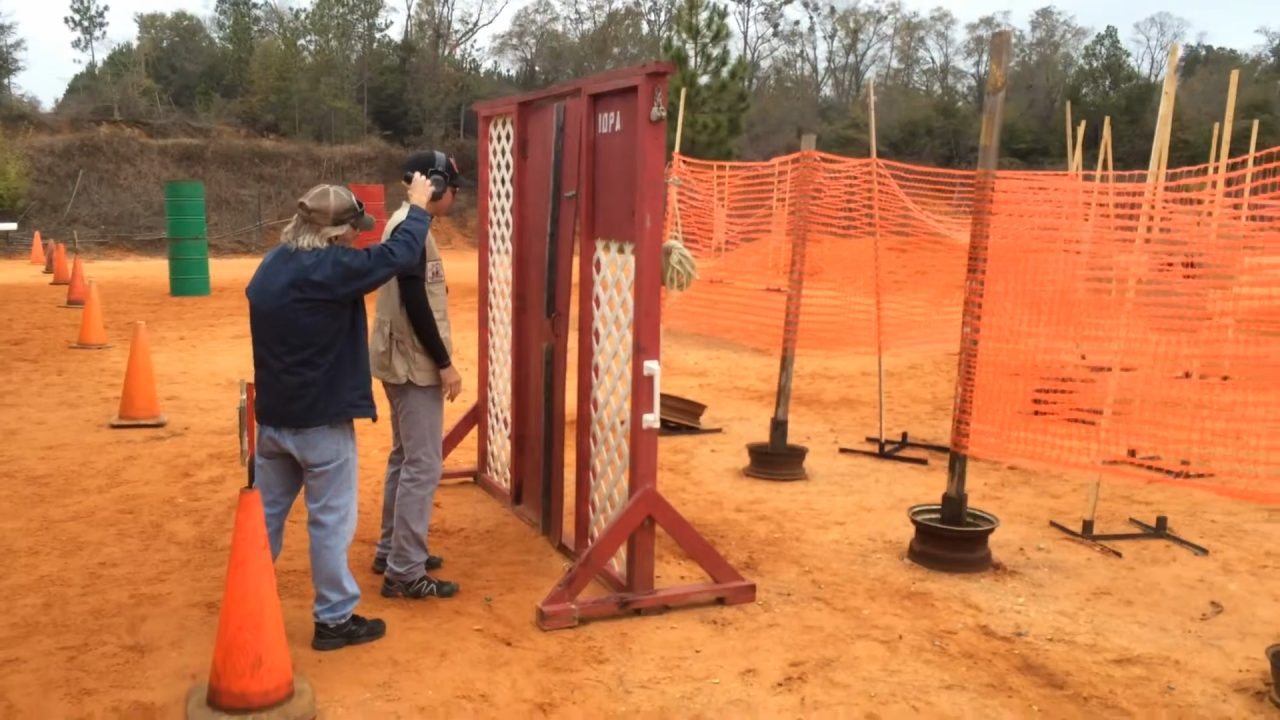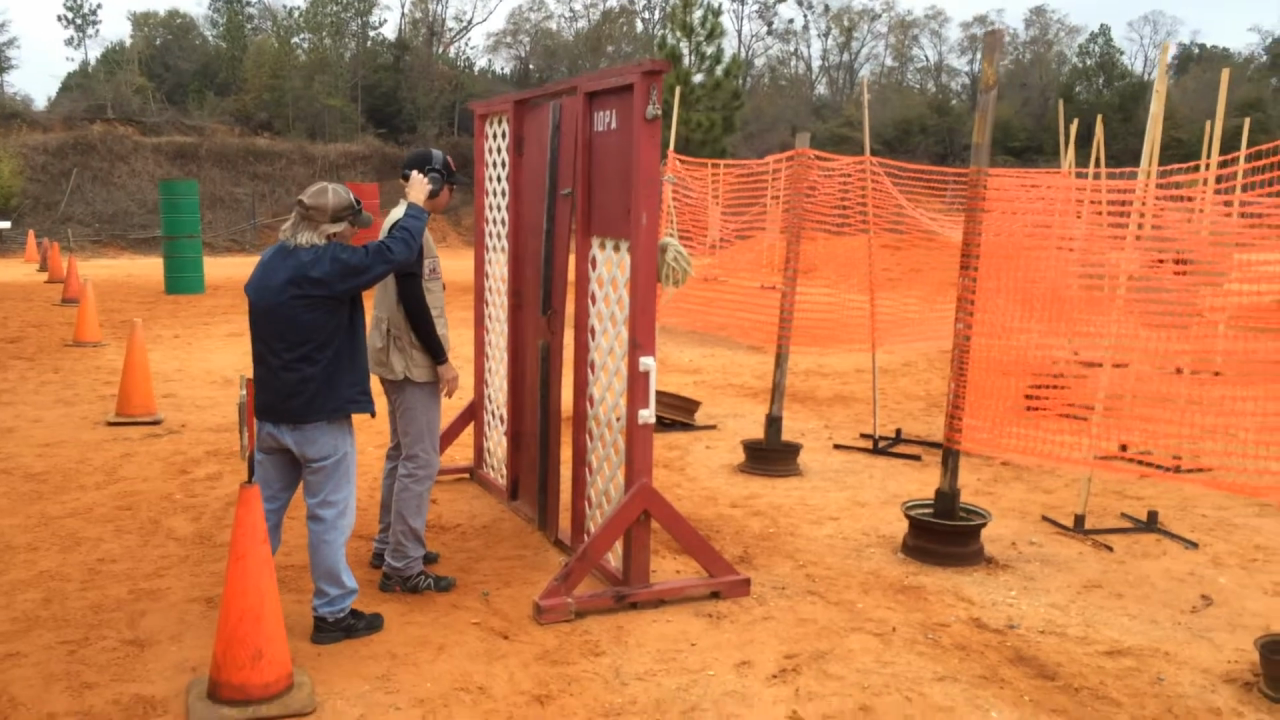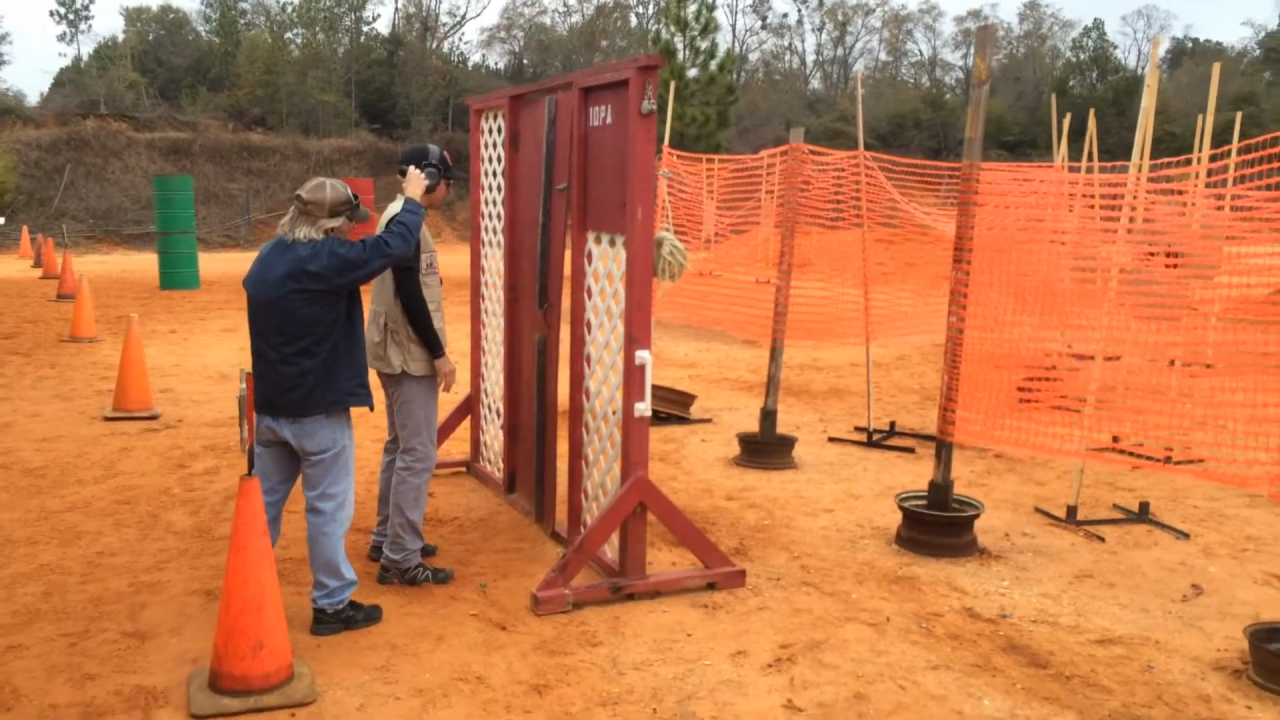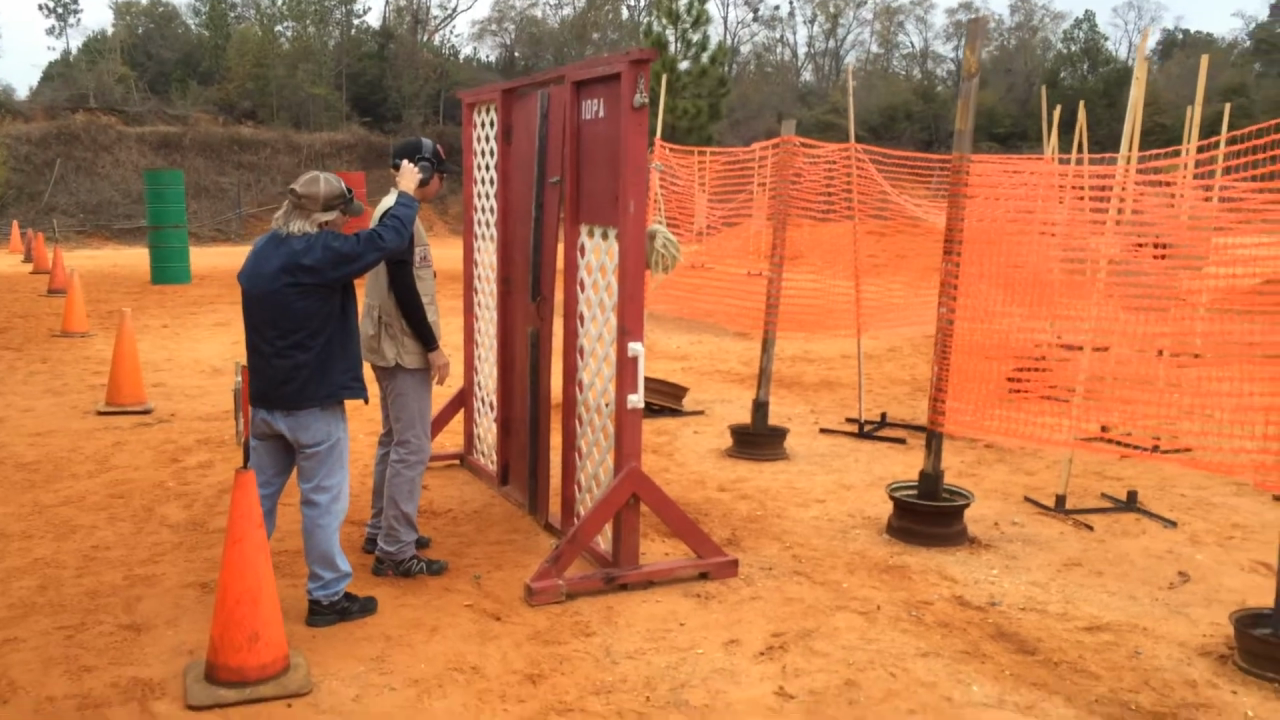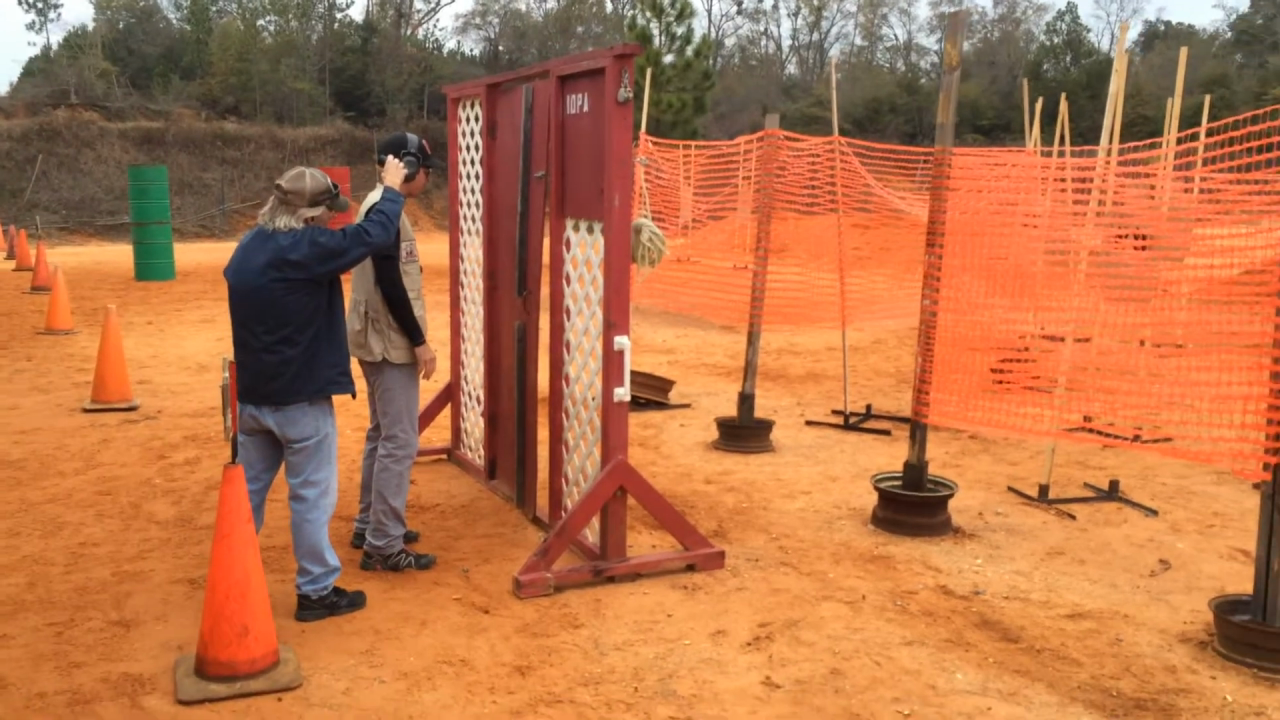
dt=0.1s
person 1, frame 1
left shoulder: (271, 265)
right shoulder: (331, 268)
right elbow: (399, 254)
right wrist: (418, 207)
left hip: (273, 416)
right hip: (322, 421)
left knee: (264, 516)
right knee: (330, 522)
right ankle: (334, 620)
person 1, frame 2
left shoulder: (269, 262)
right shoulder: (331, 265)
right elbow: (396, 251)
right wrist: (415, 205)
left hip: (270, 412)
right hip: (320, 416)
left knee: (264, 509)
right knee: (329, 516)
right ankle: (333, 613)
person 1, frame 3
left shoulder: (267, 257)
right shoulder: (328, 259)
right elbow: (394, 245)
right wrist: (412, 200)
left hip: (270, 406)
right hip: (319, 409)
left knee: (263, 503)
right knee: (328, 509)
right ankle: (332, 605)
person 1, frame 4
left shoulder: (261, 251)
right shoulder: (322, 253)
right elbow: (389, 239)
right wrist: (406, 195)
left hip: (264, 398)
right hip: (313, 402)
left knee: (258, 495)
right knee: (323, 501)
right ankle: (327, 596)
person 1, frame 5
left shoulder: (248, 247)
right shoulder: (308, 248)
right elbow: (375, 234)
right wrist: (391, 189)
left hip: (252, 394)
right hip: (301, 397)
left knee: (246, 491)
right knee: (311, 496)
right ankle: (316, 591)
person 2, frame 1
left shoulder: (406, 224)
right shoulder: (410, 227)
right elbow: (415, 303)
left wrist: (437, 361)
right wrist: (445, 363)
left hip: (405, 362)
right hip: (414, 364)
left knee: (405, 458)
right knee: (423, 465)
left ankle: (392, 551)
right ankle: (404, 572)
person 2, frame 2
left shoulder: (403, 222)
right shoulder: (407, 226)
right elbow: (412, 300)
left wrist: (434, 357)
right wrist: (442, 360)
left hip: (402, 359)
right hip: (412, 361)
left knee: (403, 454)
right knee: (421, 461)
left ankle: (389, 546)
right ankle: (401, 567)
person 2, frame 3
left shoulder: (400, 217)
right elbow: (409, 294)
left wrist: (432, 351)
right wrist: (439, 353)
left hip: (400, 353)
right hip: (410, 355)
left knee: (401, 448)
right knee: (418, 454)
left ankle: (387, 539)
right ankle: (400, 559)
person 2, frame 4
left shoulder: (394, 211)
right shoulder: (397, 213)
right elbow: (402, 288)
left wrist: (425, 344)
right wrist: (433, 347)
left hip: (394, 346)
right hip: (403, 348)
left knee: (395, 440)
right knee: (412, 446)
left ankle: (382, 531)
right ankle: (394, 551)
person 2, frame 5
left shoulder: (379, 206)
right shoulder: (383, 209)
right elbow: (389, 283)
left wrist: (411, 339)
right wrist: (419, 342)
left hip: (382, 341)
right hip: (391, 343)
left knee: (382, 435)
right knee: (399, 441)
left ankle: (369, 526)
right ankle: (383, 546)
